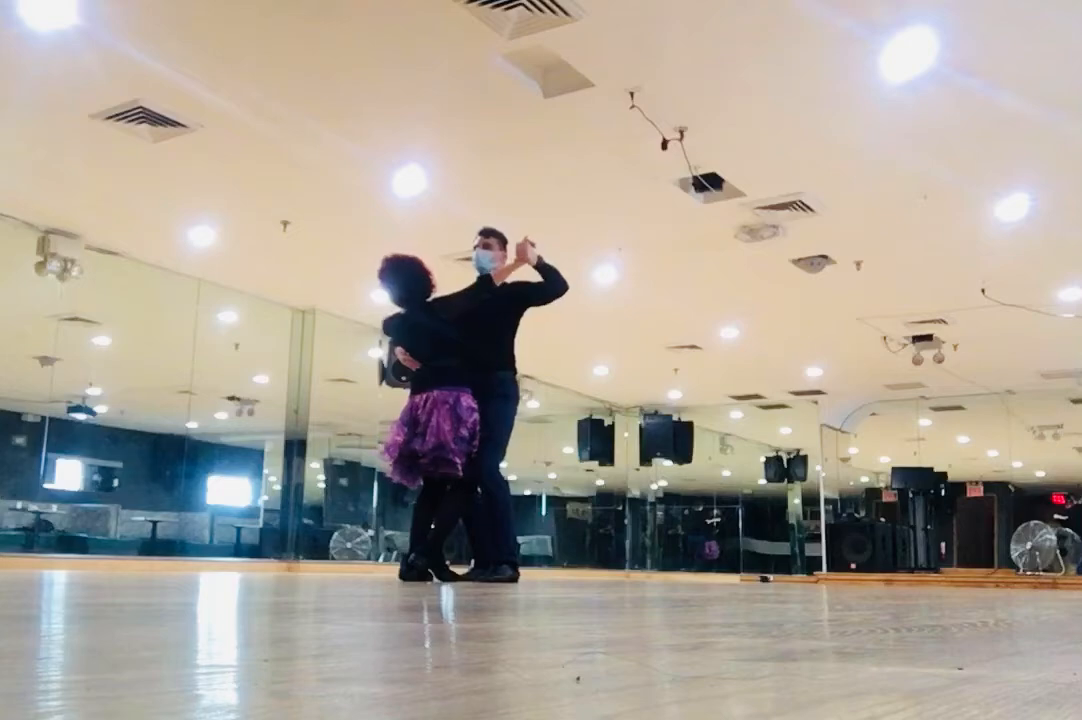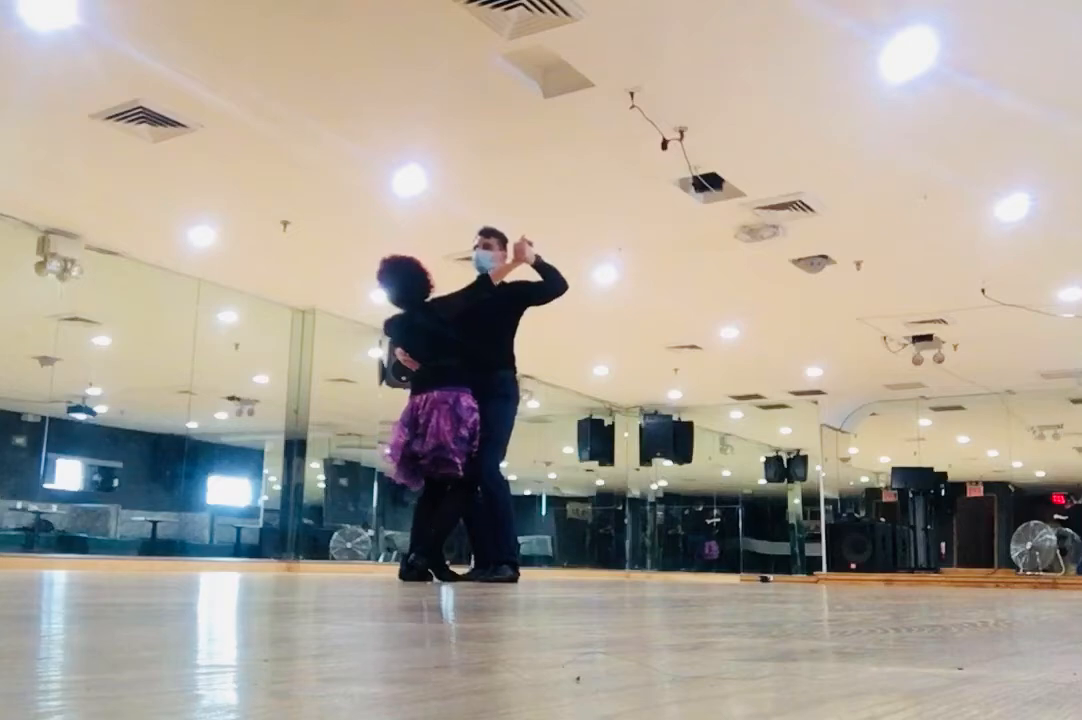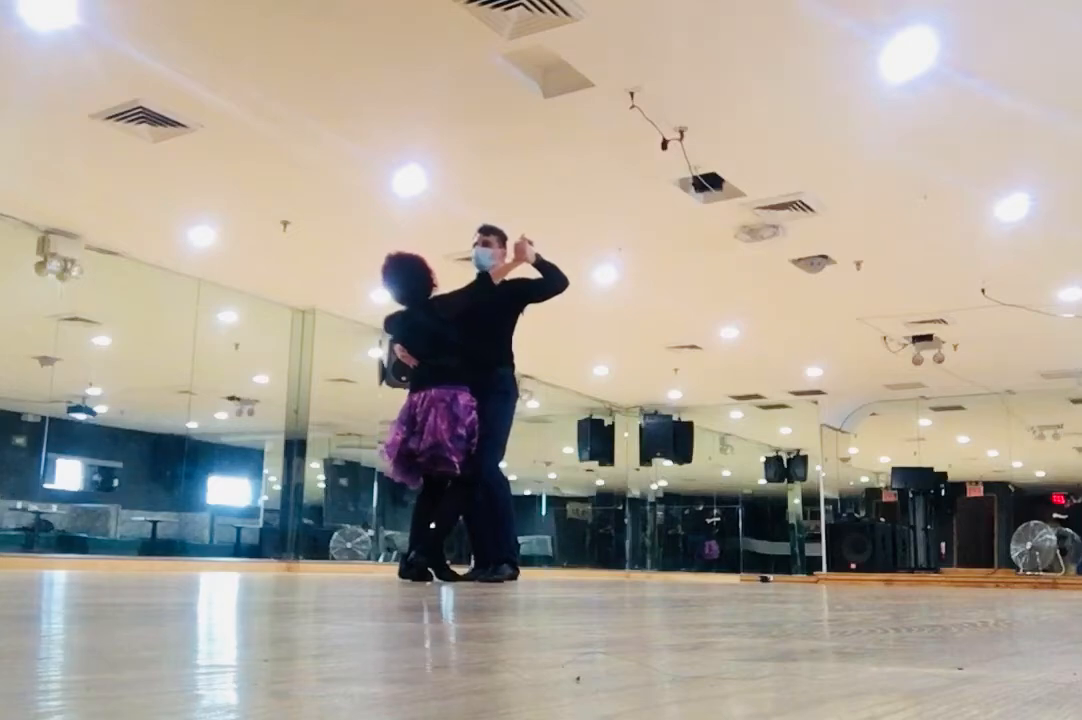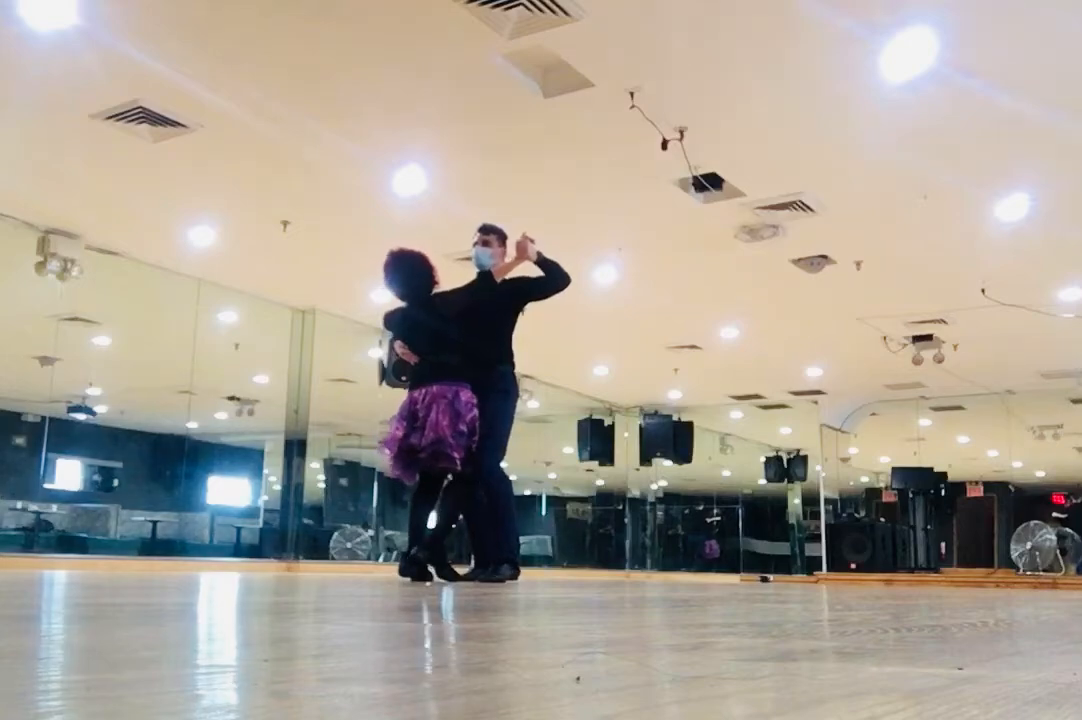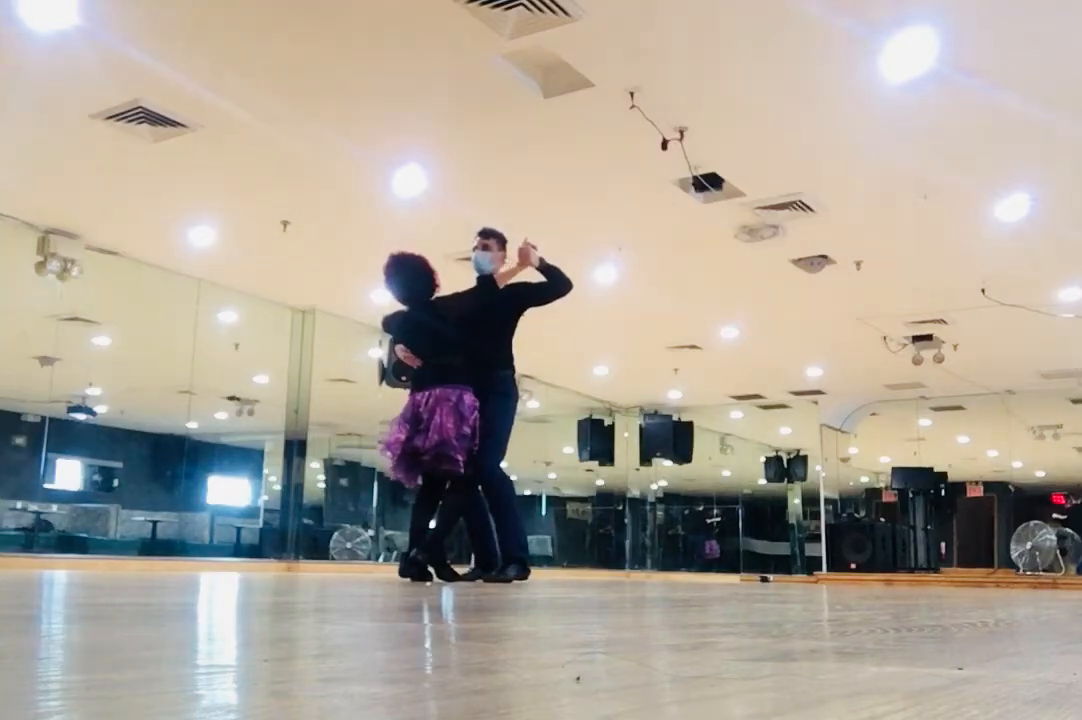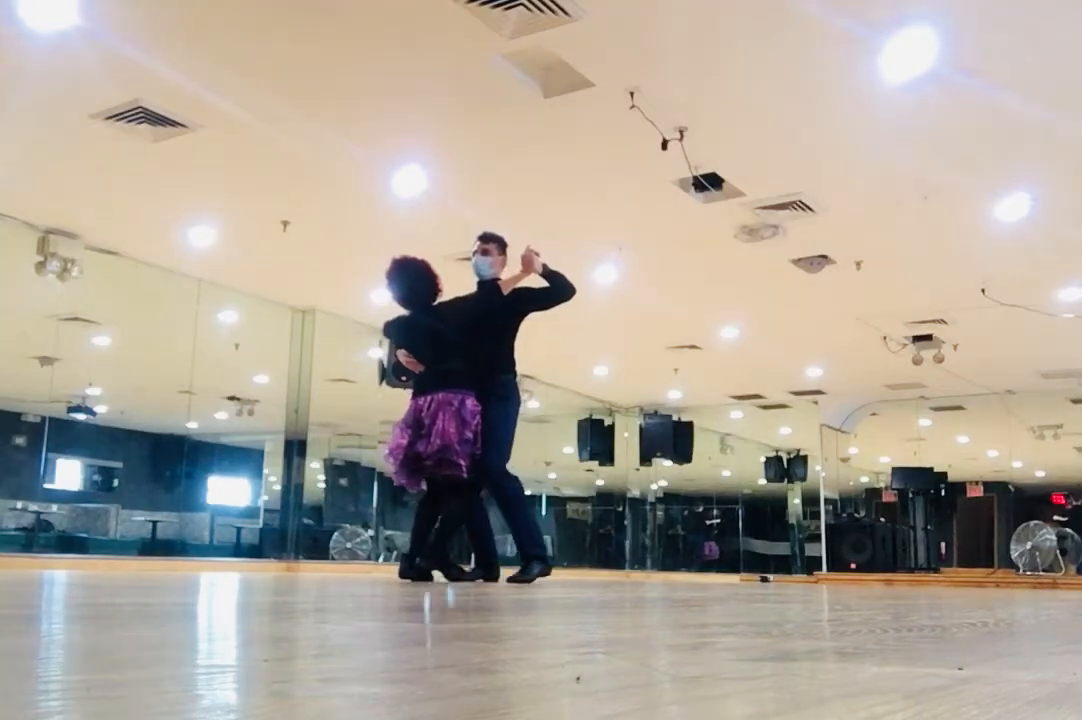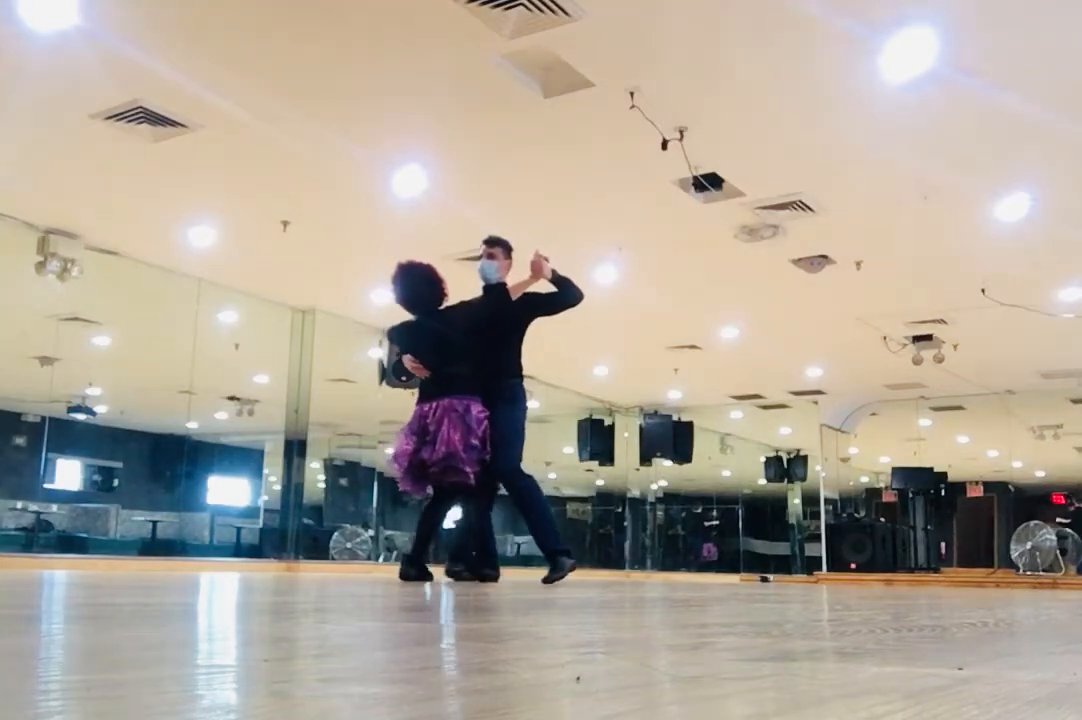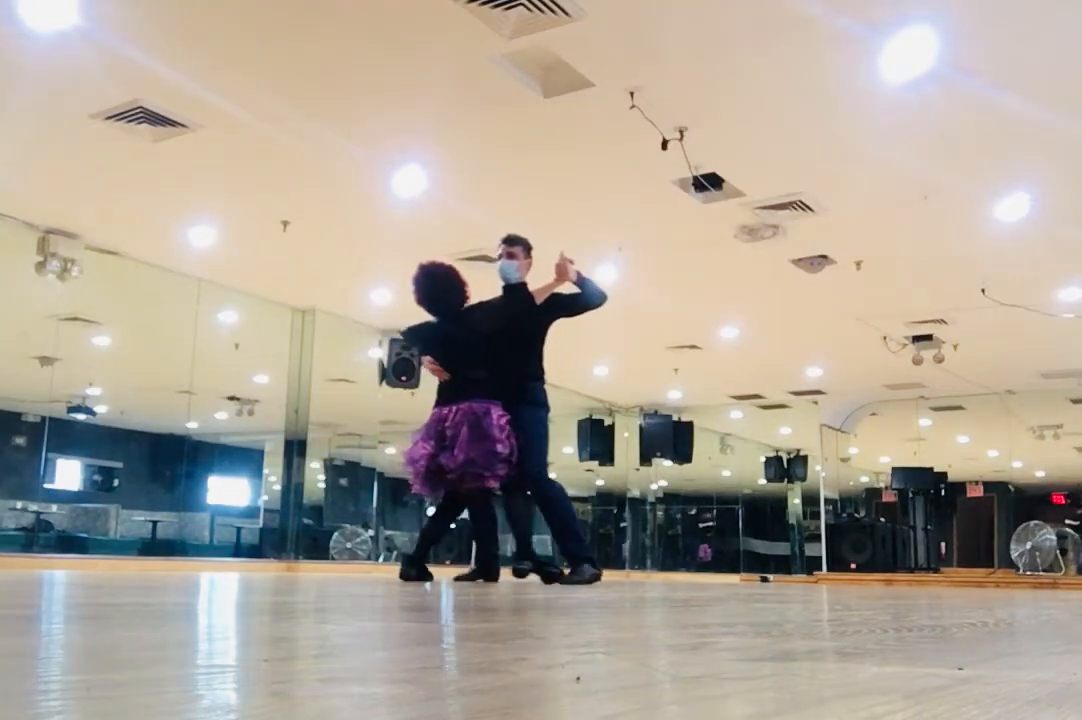
dt=0.3s
person 1, frame 1
left shoulder: (512, 293)
right shoulder: (458, 300)
left elbow: (558, 287)
left wrist: (534, 260)
right wrist: (405, 349)
left hip: (497, 388)
left knee: (486, 468)
right knee: (462, 473)
left ankle: (506, 560)
right ankle: (484, 559)
person 1, frame 2
left shoulder: (513, 292)
right shoulder: (459, 299)
left elbow: (558, 286)
left wrist: (533, 260)
left hip: (498, 388)
left knee: (486, 468)
right knee: (464, 473)
left ankle: (507, 560)
right ankle: (485, 560)
person 1, frame 3
left shoulder: (512, 290)
right shoulder: (457, 298)
left elbow: (558, 283)
left wrist: (532, 259)
right wrist: (405, 346)
left hip: (496, 386)
left knee: (486, 466)
right knee: (464, 472)
left ankle: (506, 559)
right ankle: (484, 559)
person 1, frame 4
left shoulder: (512, 289)
right shoulder: (457, 296)
left elbow: (560, 280)
left wrist: (534, 257)
right wrist: (405, 343)
left hip: (497, 384)
left knee: (487, 465)
left ankle: (507, 558)
right ankle: (485, 560)
person 1, frame 5
left shoulder: (512, 293)
right shoulder: (456, 301)
left elbow: (562, 286)
left wrist: (536, 263)
right wrist: (404, 346)
left hip: (496, 387)
left knee: (487, 466)
left ankle: (515, 558)
right ankle: (486, 561)
person 1, frame 6
left shoulder: (515, 298)
right shoulder: (458, 305)
left elbow: (565, 291)
left wrist: (539, 269)
right wrist: (406, 352)
left hip: (499, 392)
left knee: (492, 468)
left ankle: (535, 556)
right ankle: (486, 562)
person 1, frame 7
left shoulder: (521, 303)
left elbow: (573, 297)
left wrist: (548, 275)
right wrist: (412, 357)
left hip: (505, 396)
left knee: (507, 470)
left ankle: (558, 553)
right ankle: (482, 561)
person 1, frame 8
left shoulder: (541, 304)
left elbow: (596, 298)
left wrist: (575, 278)
right wrist: (431, 360)
left hip: (528, 399)
left knee: (534, 475)
left ankle: (583, 560)
person 2, frame 1
left shoulder: (394, 324)
right shoulder: (438, 311)
right elbow: (480, 291)
right wrist: (518, 262)
left hip: (420, 403)
right hip: (452, 400)
left knee: (432, 485)
right knee: (463, 480)
left ankle: (414, 558)
right ankle: (429, 553)
person 2, frame 2
left shoulder: (395, 325)
right shoulder: (437, 311)
right elbow: (478, 290)
right wrist: (517, 261)
left hip: (421, 402)
right hip: (453, 399)
left knee: (434, 484)
right knee: (463, 480)
left ankle: (414, 558)
right ankle: (429, 552)
person 2, frame 3
left shoulder: (396, 322)
right shoulder: (438, 310)
left hip: (419, 401)
right hip: (451, 398)
left knee: (432, 483)
right knee: (462, 477)
left ankle: (414, 556)
right ankle: (429, 551)
person 2, frame 4
left shoulder: (396, 318)
right shoulder: (439, 307)
right elbow: (482, 286)
left hip: (419, 397)
right hip: (453, 395)
left knee: (427, 479)
right knee: (461, 473)
left ankle: (413, 554)
right ankle: (432, 546)
person 2, frame 5
left shoulder: (397, 321)
right shoulder: (442, 310)
left hip: (421, 400)
right hip: (453, 398)
left knee: (431, 483)
right knee: (462, 477)
left ankle: (414, 555)
right ankle: (431, 548)
person 2, frame 6
left shoulder: (399, 327)
right shoulder: (448, 317)
right wrist: (526, 273)
left hip: (423, 406)
right hip: (457, 405)
left knee: (436, 487)
right knee: (459, 483)
left ankle: (415, 557)
right ankle: (432, 553)
person 2, frame 7
left shoulder: (404, 332)
right shoulder: (452, 319)
right elbow: (496, 301)
left hip: (428, 410)
right hip: (462, 407)
left knee: (443, 489)
right knee: (464, 484)
left ankle: (416, 560)
person 2, frame 8
left shoulder: (427, 332)
right shoulder: (473, 320)
left elbow: (409, 335)
right elbow: (520, 304)
right wrist: (558, 280)
left hip: (446, 414)
right hip: (481, 411)
left knee: (455, 492)
right knee: (477, 490)
left ankle: (415, 560)
